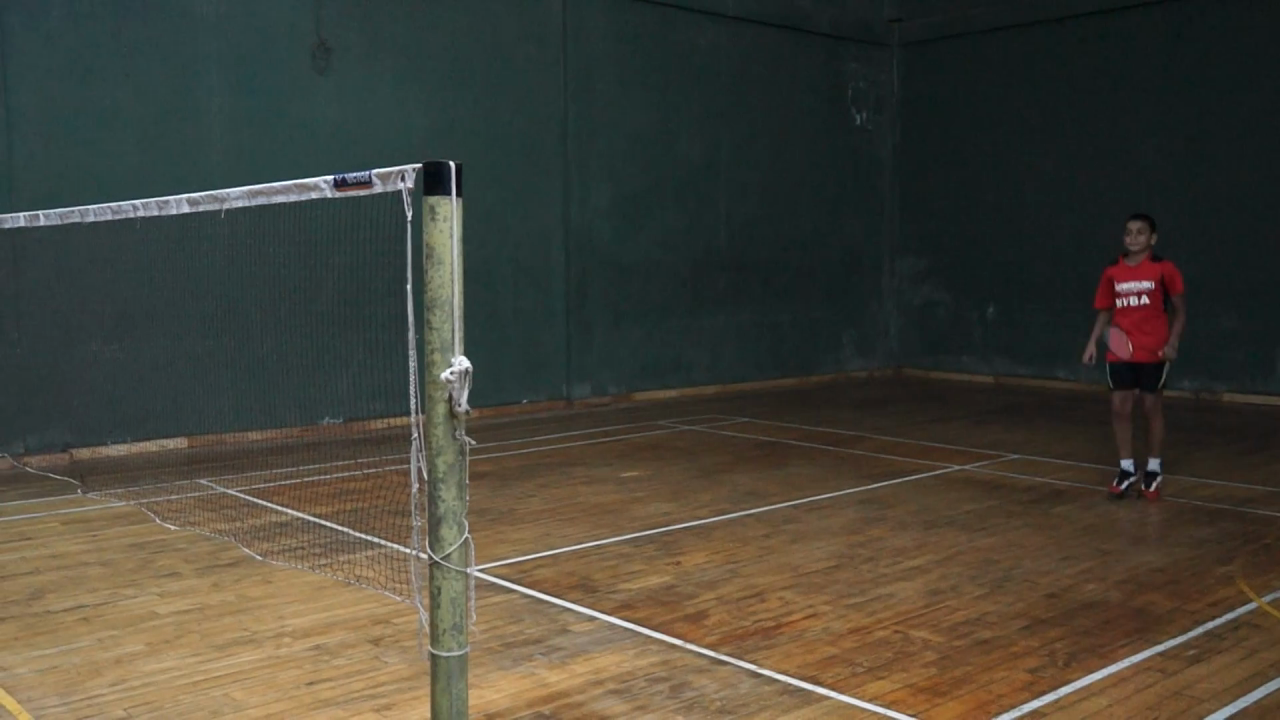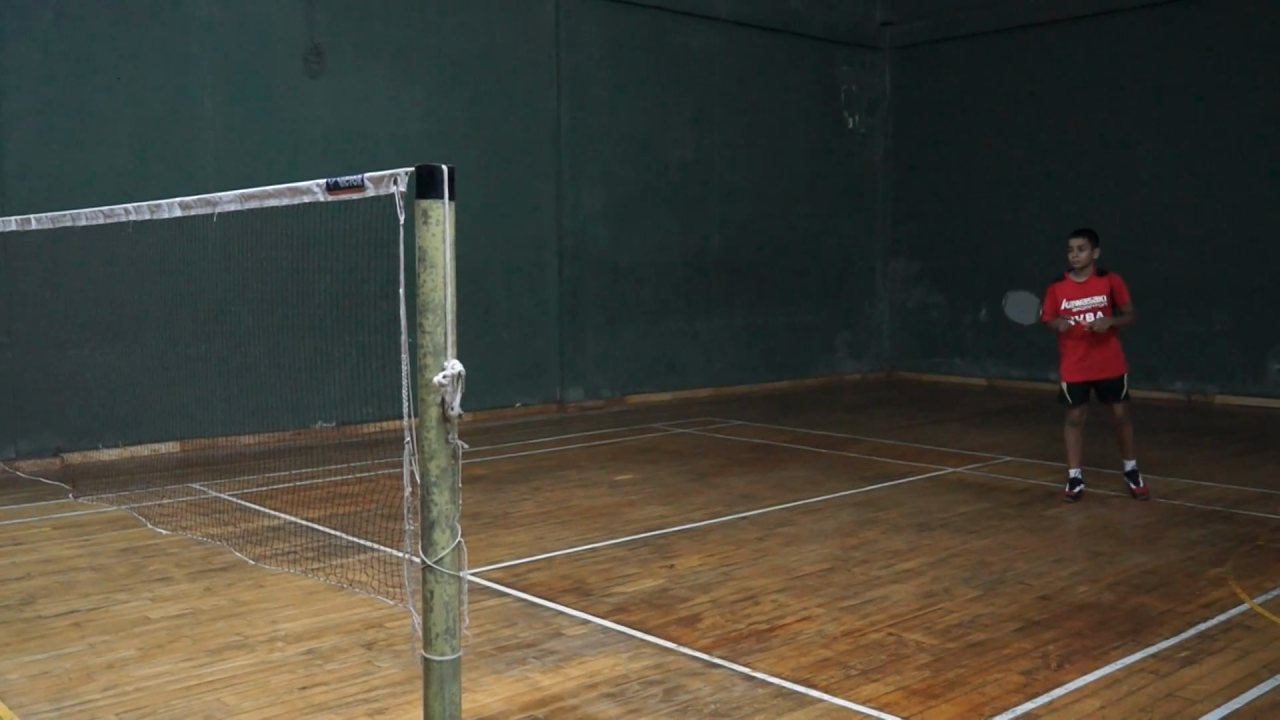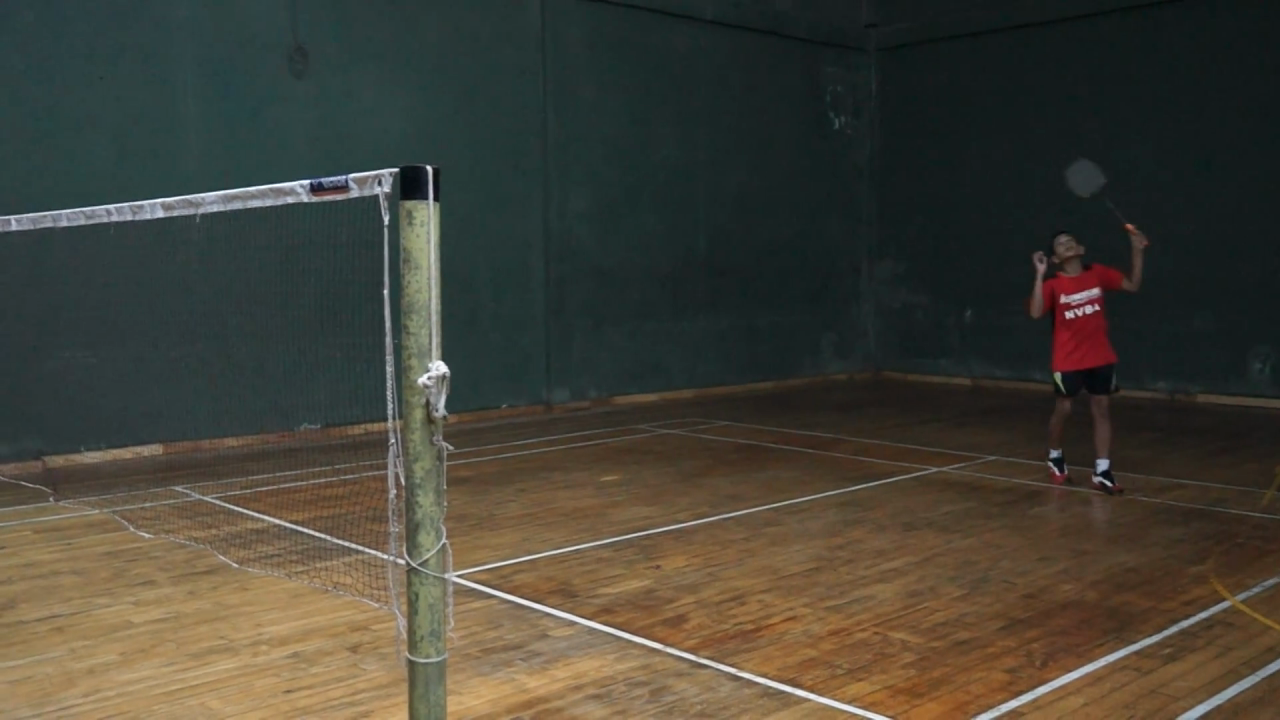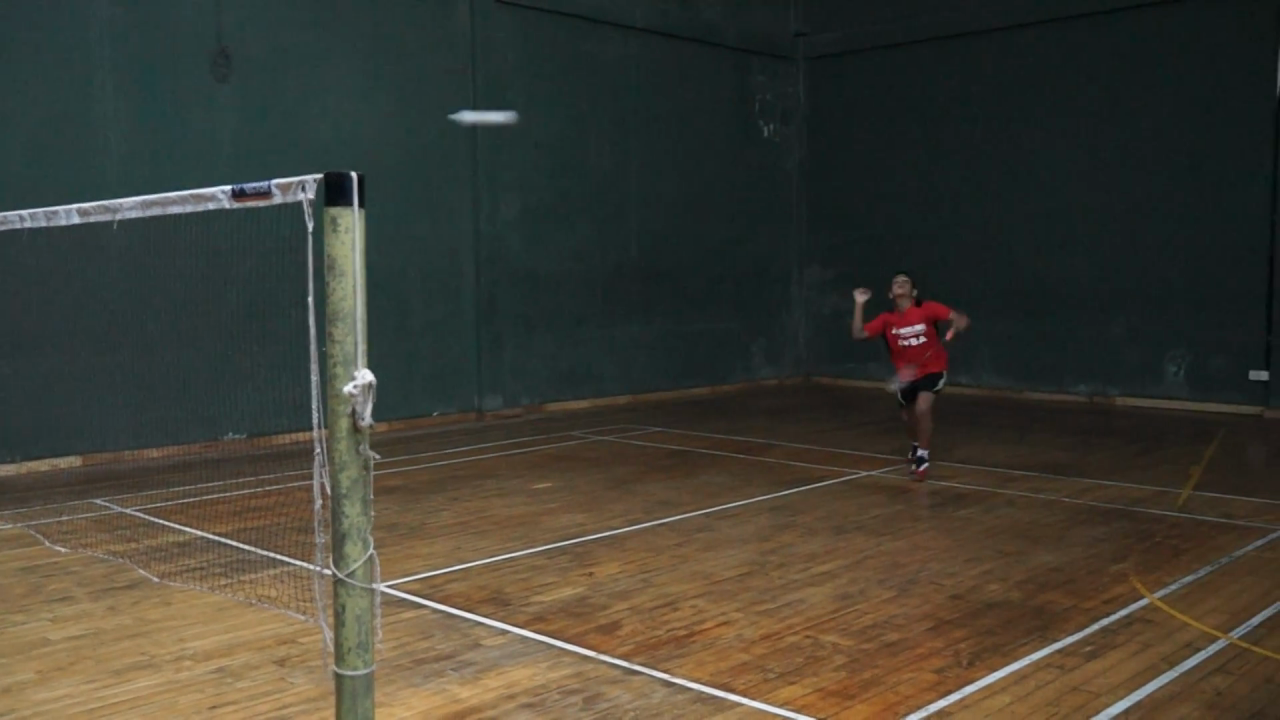
dt=1s
person 1, frame 1
left shoulder: (1165, 269)
right shoulder: (1112, 272)
left elbow: (1179, 309)
right elbow: (1104, 311)
left wrist: (1173, 341)
right wrist: (1093, 341)
left hip: (1153, 351)
right hip: (1120, 352)
left knee: (1151, 407)
right knee: (1120, 407)
left ankle: (1153, 471)
right ankle: (1126, 471)
person 1, frame 2
left shoulder: (1111, 281)
right shoulder: (1057, 287)
left elbow: (1129, 315)
right elbow: (1047, 319)
left wrist: (1109, 322)
right wrist: (1057, 324)
left hip: (1110, 363)
right hip: (1073, 366)
left knee: (1121, 415)
right knee: (1074, 418)
left ankle: (1131, 469)
right ankle: (1075, 477)
person 1, frame 3
left shoulder: (1098, 273)
right shoulder: (1052, 284)
left elbow: (1132, 285)
right elbow: (1035, 313)
left wrist: (1137, 252)
right wrist: (1039, 274)
left hip: (1100, 357)
right hip: (1067, 360)
left knee: (1101, 411)
right knee: (1063, 410)
left ankle: (1102, 472)
right ankle: (1055, 457)
person 1, frame 4
left shoulder: (928, 309)
right shoulder: (886, 319)
left elbow: (960, 318)
right elbow: (858, 334)
left wrist: (959, 324)
right wrist: (859, 305)
left hip: (932, 369)
right hip: (907, 374)
left knee: (923, 409)
right knee: (908, 416)
left ankle: (923, 457)
right ankle: (917, 445)
